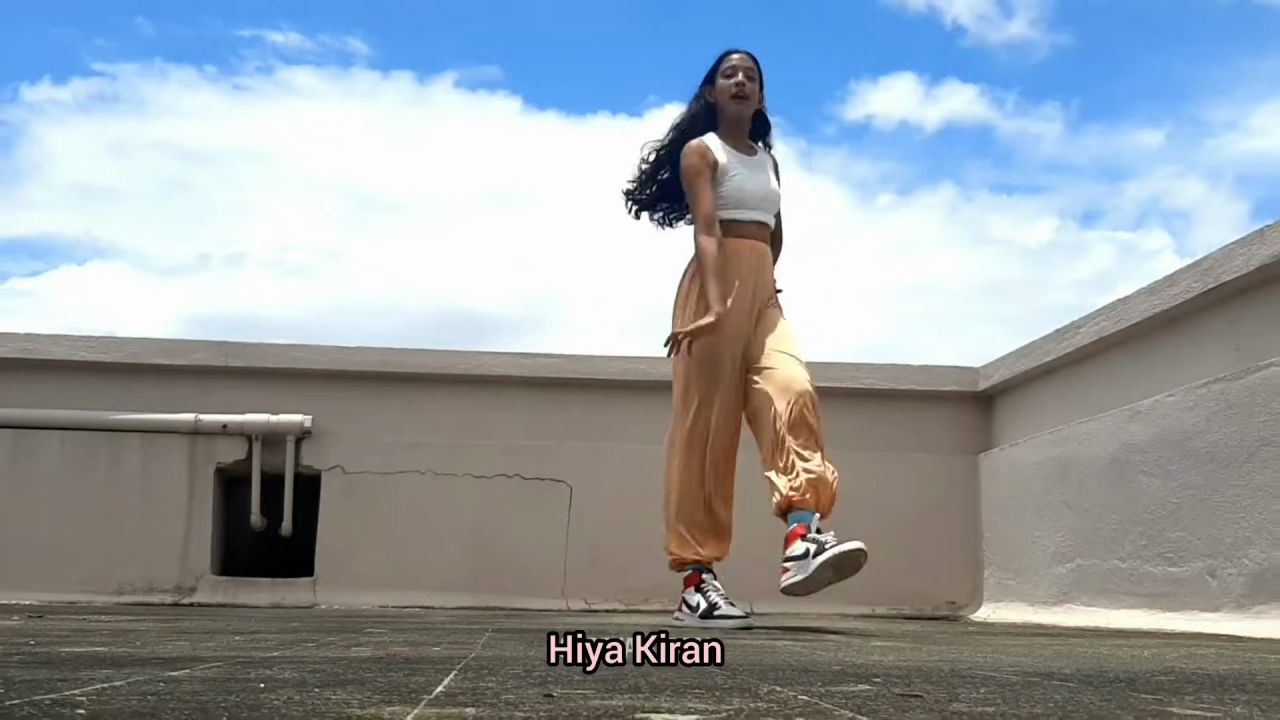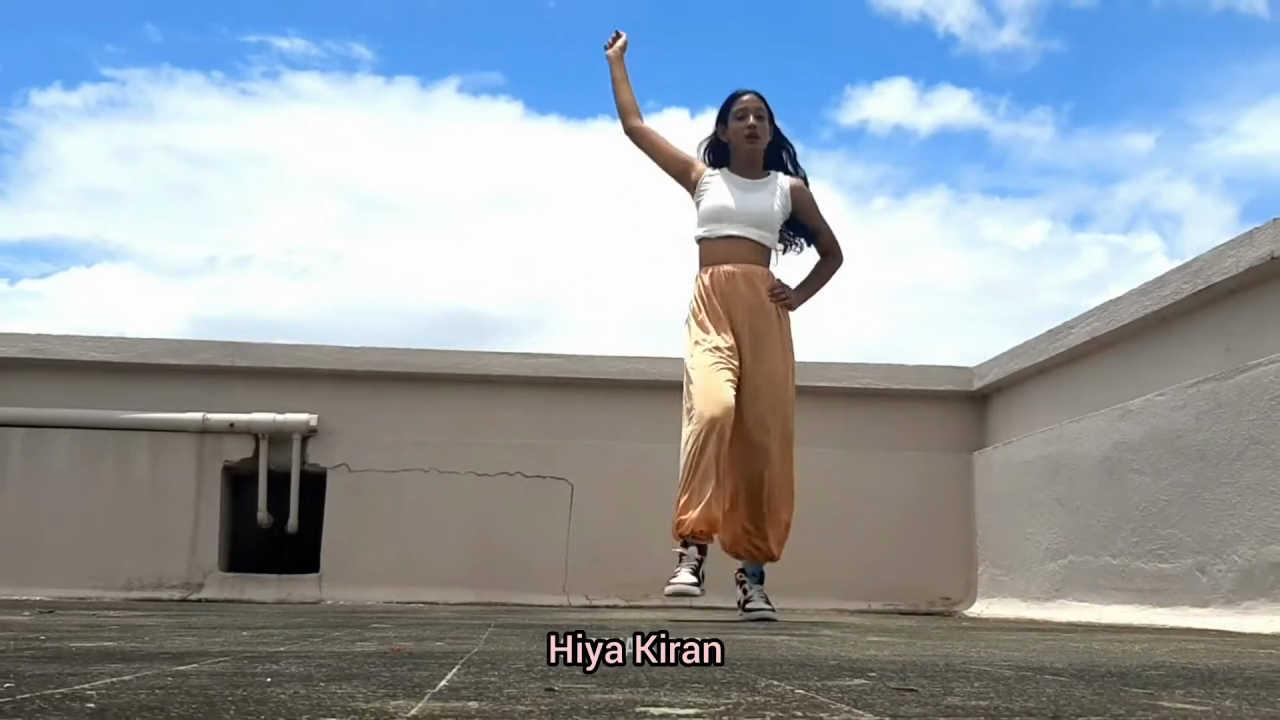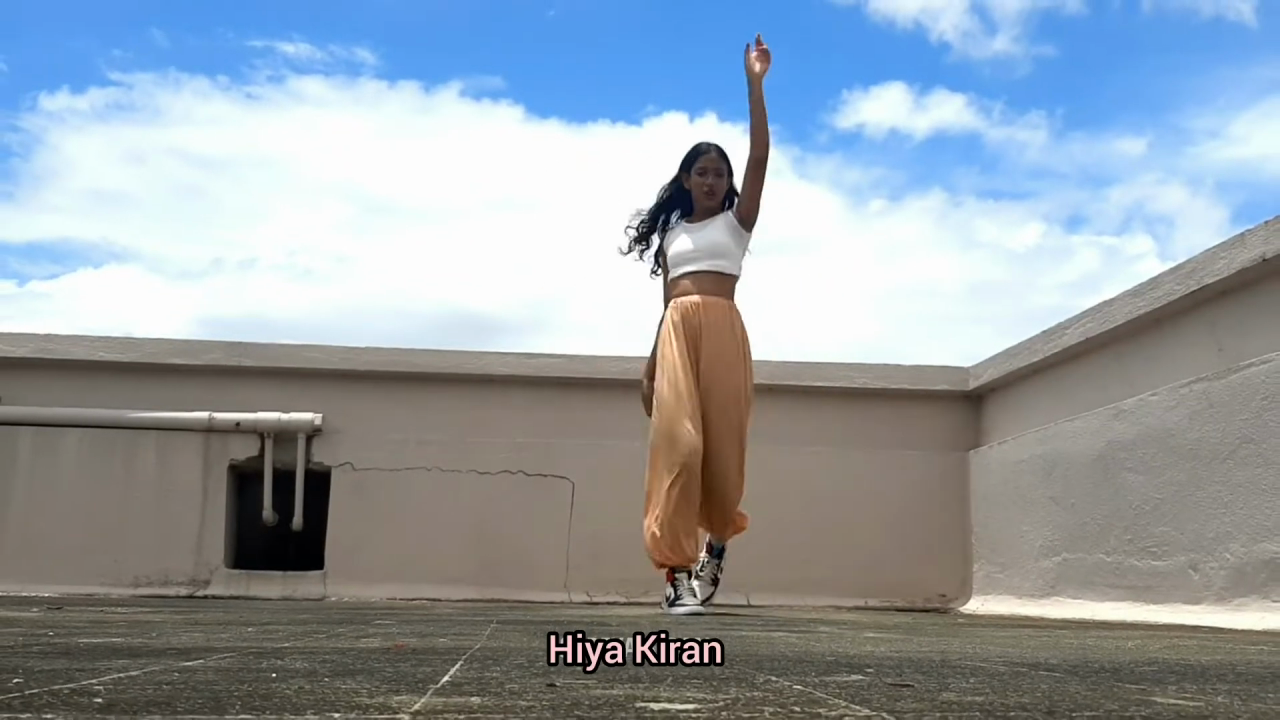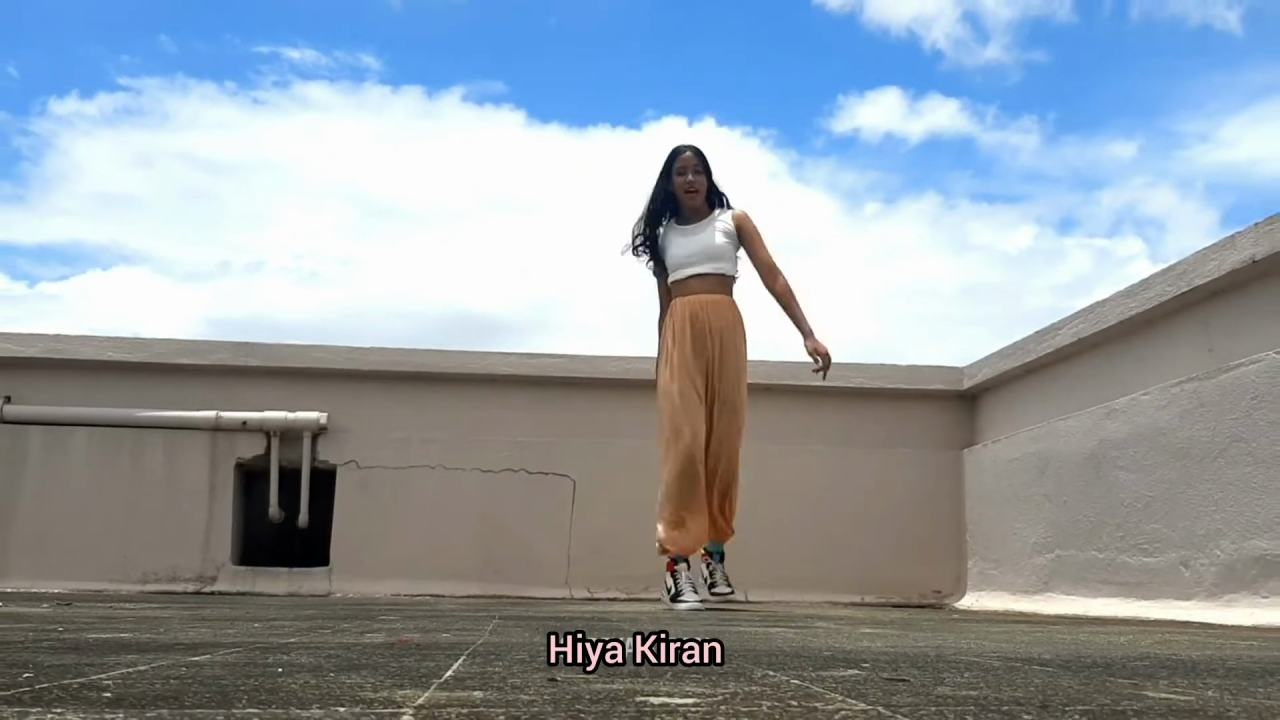
dt=0.7s
person 1, frame 1
left shoulder: (768, 161)
right shoulder: (698, 151)
right elbow: (705, 231)
left wrist: (761, 277)
right wrist: (712, 307)
left hip: (762, 293)
right hip: (713, 290)
left knee: (791, 393)
right knee: (705, 426)
left ankle: (804, 541)
right ankle: (696, 579)
person 1, frame 2
left shoulder: (791, 187)
right shoulder: (700, 175)
left elbow: (832, 251)
right elbow: (635, 128)
left wrist: (804, 290)
right wrist: (618, 61)
left hip: (766, 308)
right hip: (710, 305)
left knee: (765, 434)
right knee: (711, 412)
left ankle: (753, 570)
right ankle: (693, 545)
person 1, frame 3
left shoulder: (739, 219)
right shoulder: (670, 232)
left elbow: (760, 155)
left wrist: (754, 86)
right wrist: (649, 371)
left hip: (726, 333)
right hip: (675, 334)
left knee: (725, 447)
right knee: (680, 447)
left ankle: (716, 548)
right ankle: (677, 569)
person 1, frame 4
left shoulder: (733, 221)
right shoulder: (660, 233)
left elbow: (773, 276)
left wrist: (808, 334)
right wrist: (661, 366)
left hip: (725, 330)
right hip: (682, 334)
left knee: (722, 449)
right knee: (684, 446)
left ankle: (712, 554)
right ankle: (676, 559)
